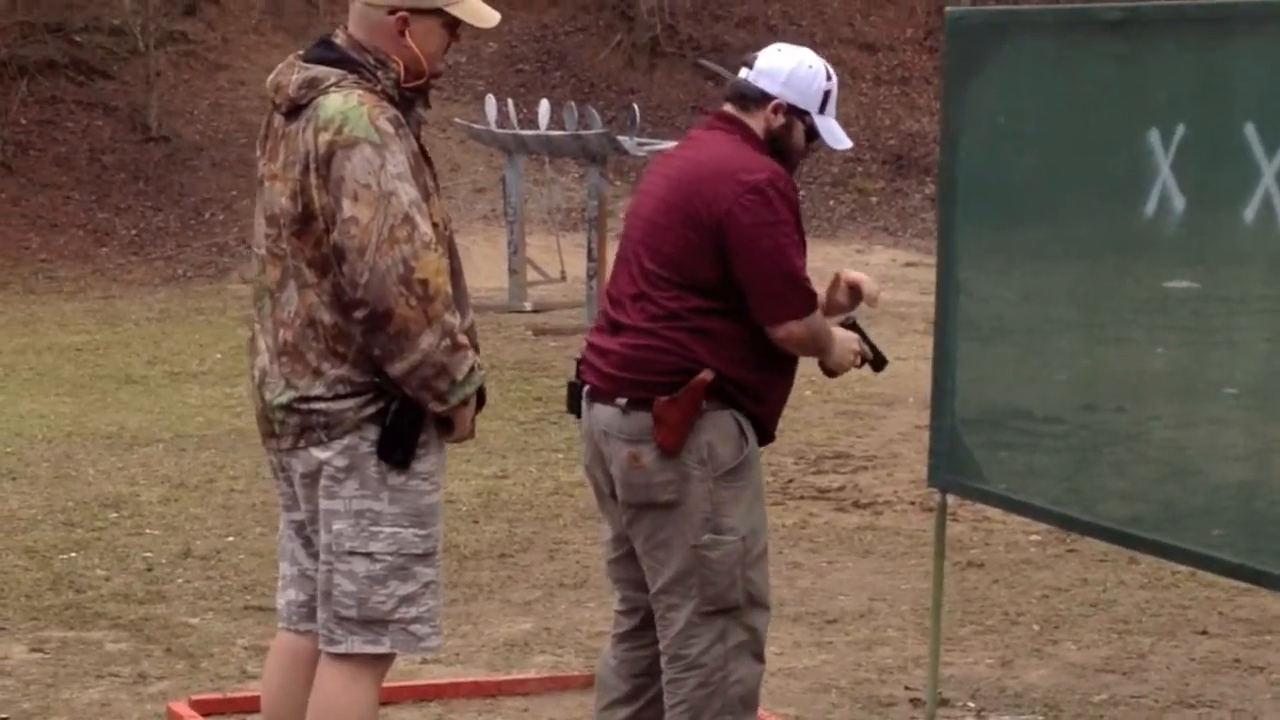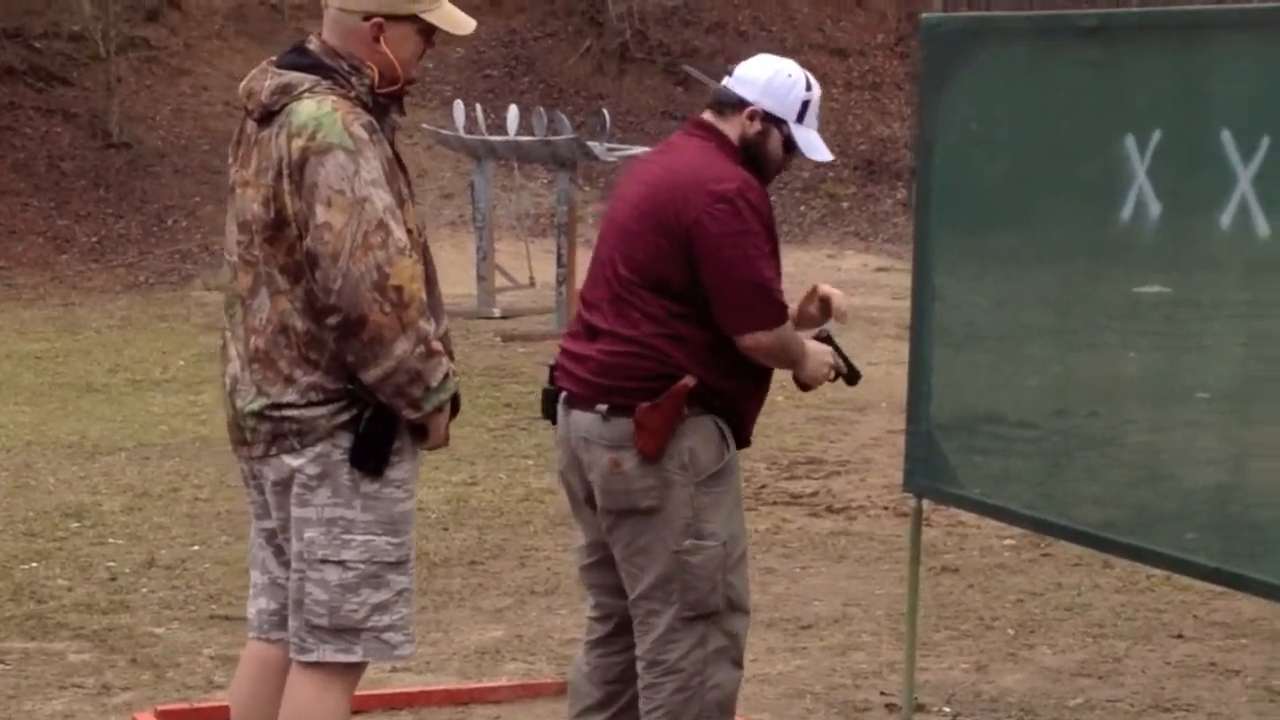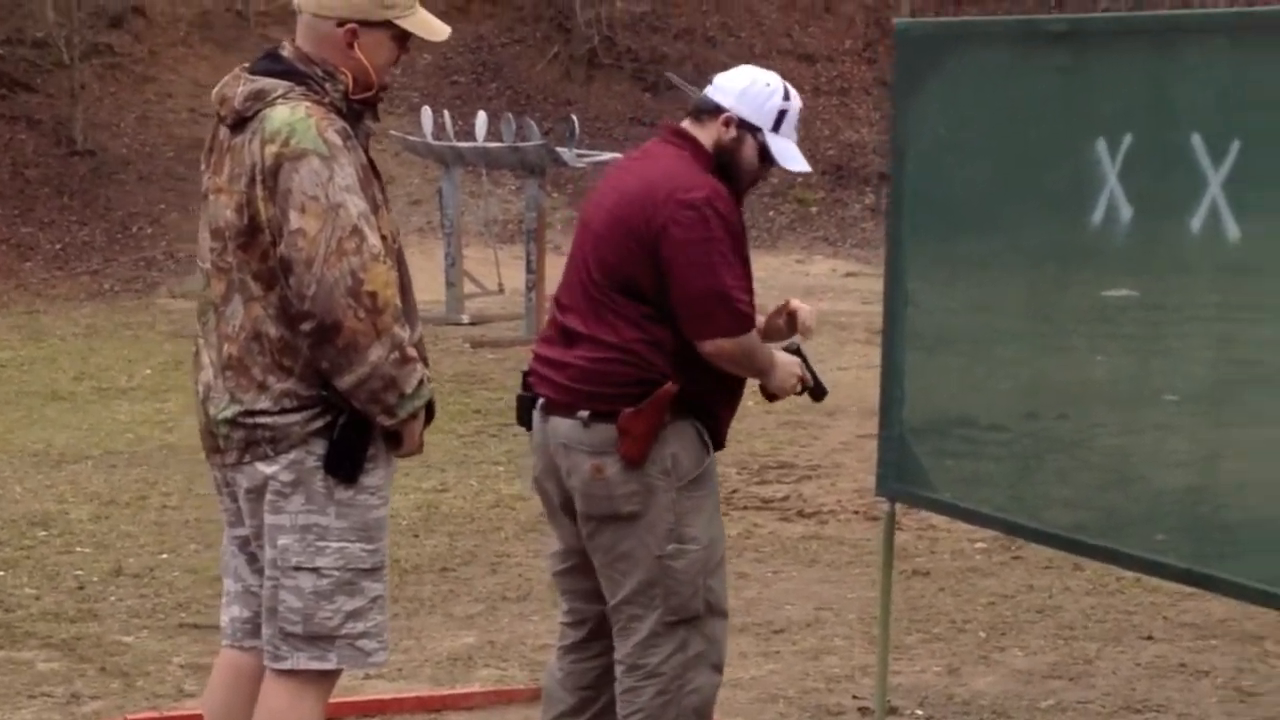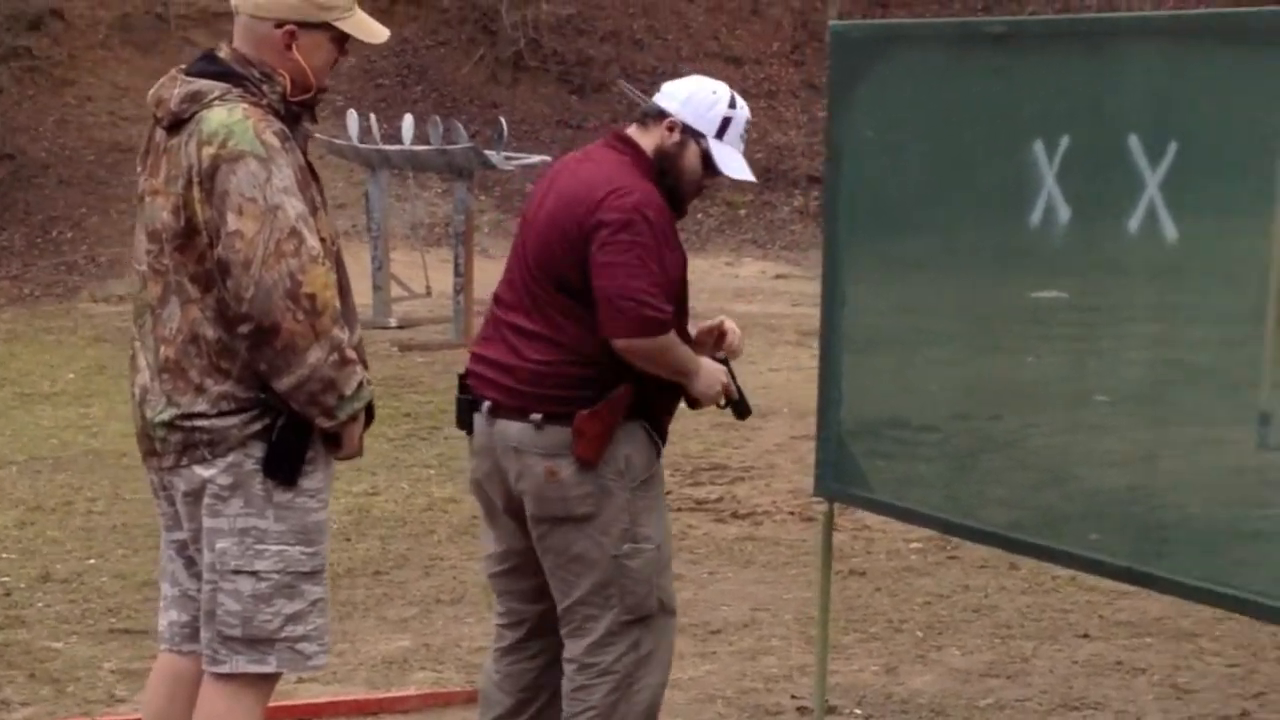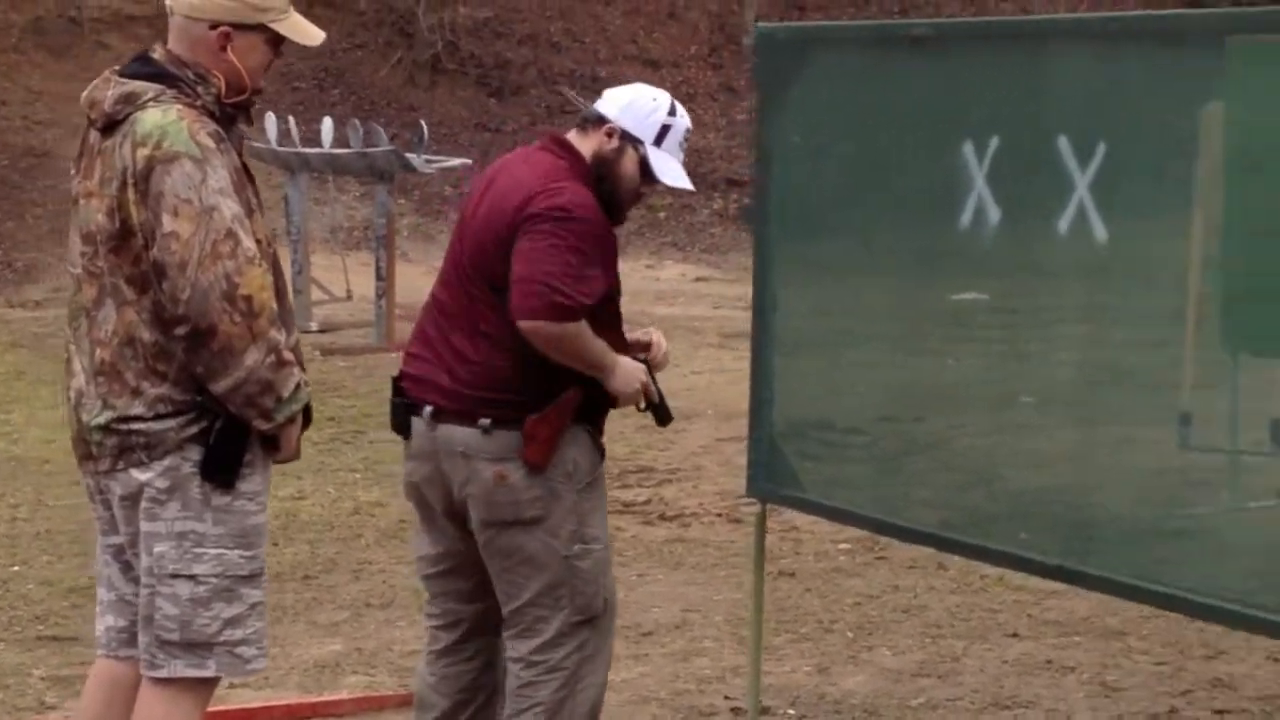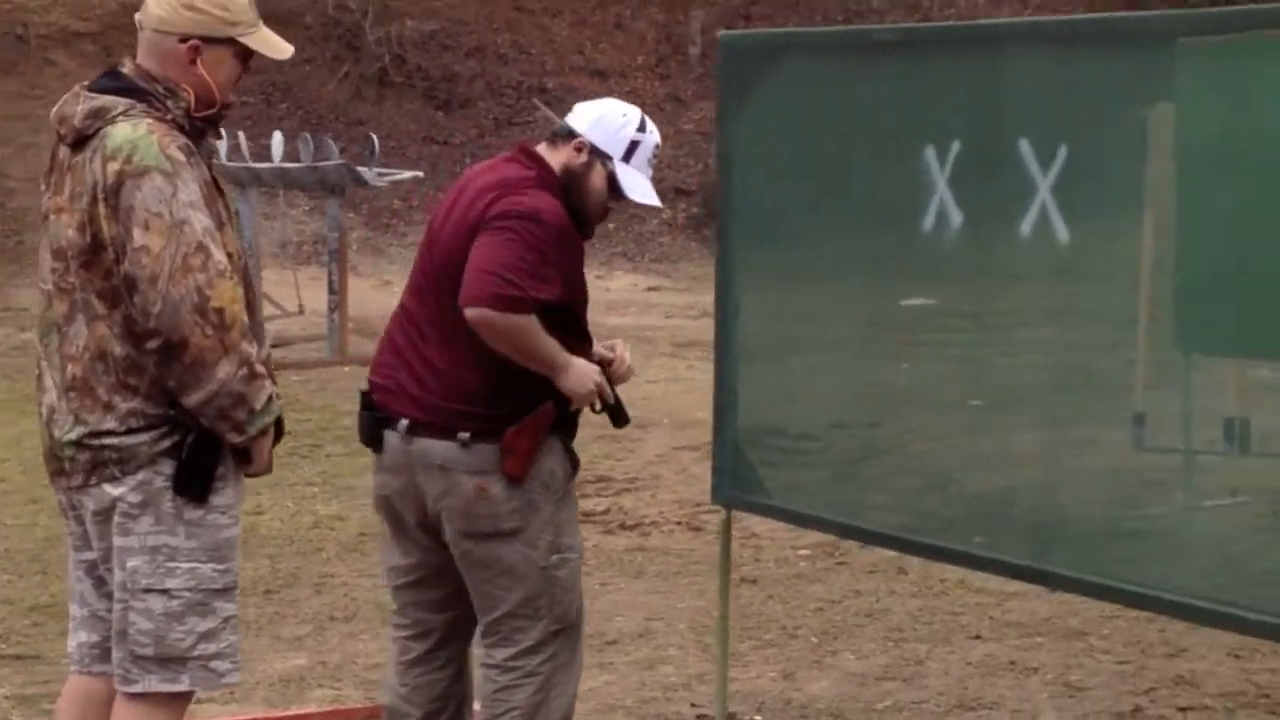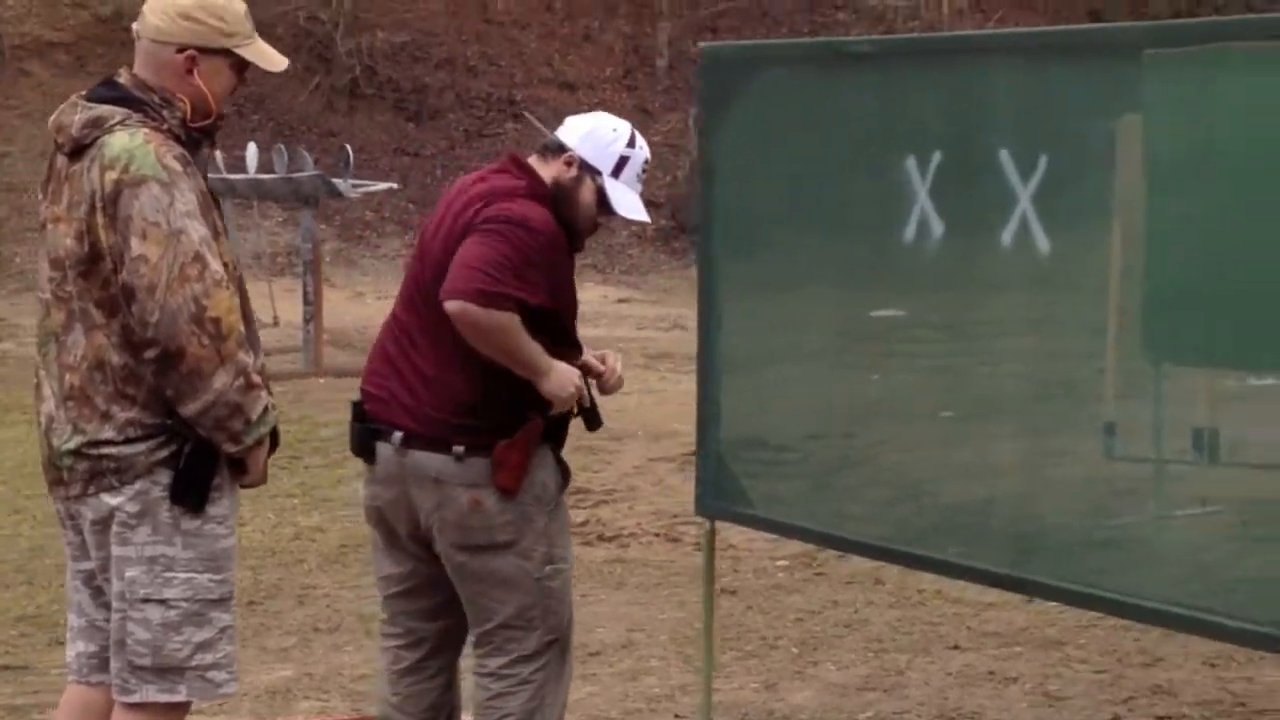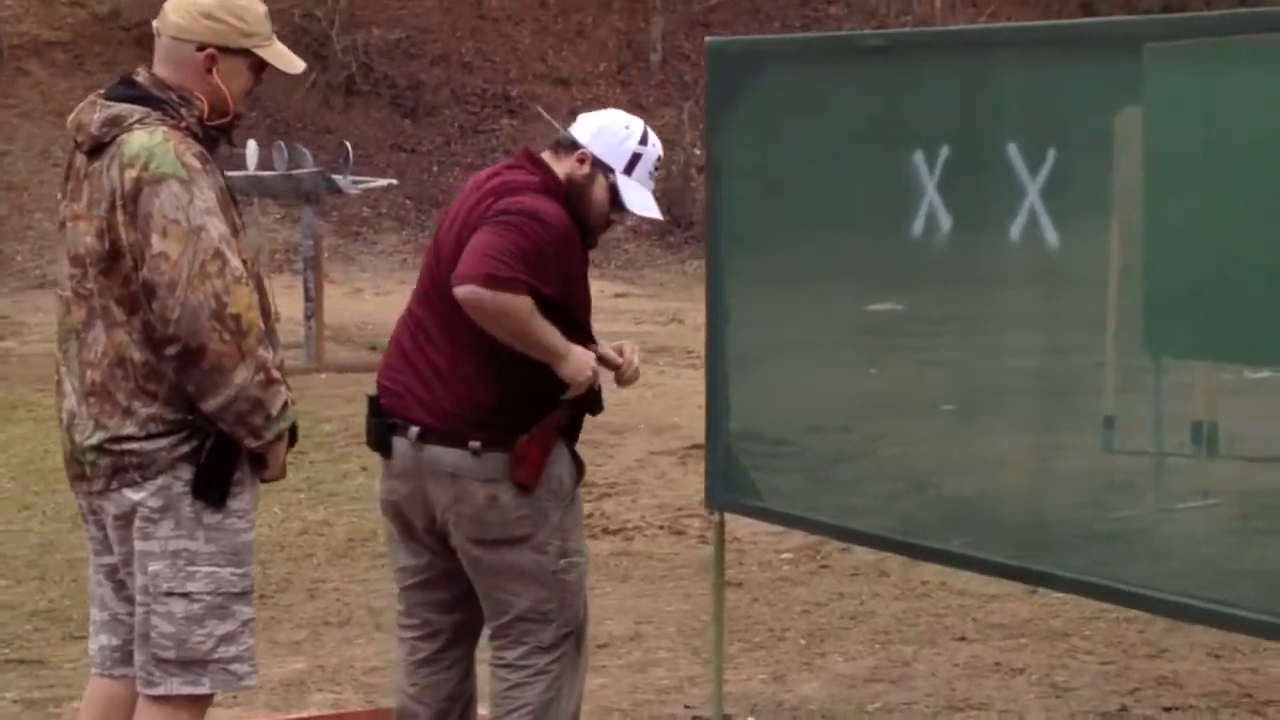
dt=0.1s
person 1, frame 1
left shoulder: (301, 107)
right shoulder: (359, 122)
right elbow: (395, 282)
right wrist: (455, 386)
left hip: (302, 399)
right hip: (366, 416)
left knee: (308, 622)
right knee: (358, 640)
person 1, frame 2
left shoulder: (273, 113)
right shoulder: (333, 128)
right elbow: (369, 289)
right wrist: (429, 393)
left hip: (276, 406)
right hip: (340, 424)
left knee: (277, 630)
right knee: (330, 649)
person 1, frame 3
left shoulder: (246, 119)
right shoulder: (307, 134)
right elbow: (343, 295)
right wrist: (404, 399)
left hip: (246, 414)
right hip: (312, 431)
left knee: (251, 638)
right knee: (305, 656)
person 1, frame 4
left shoulder: (183, 121)
right shoulder: (245, 135)
right elbow: (281, 298)
right wrist: (343, 402)
left hip: (184, 418)
right hip: (251, 435)
left knee: (189, 642)
right knee: (244, 660)
person 1, frame 5
left shoulder: (118, 121)
right shoulder: (178, 137)
right elbow: (218, 299)
right wrist: (281, 404)
left hip: (119, 420)
right hip: (184, 436)
left knee: (126, 646)
person 1, frame 6
left shoulder: (85, 137)
right shoulder: (149, 151)
right elbow: (189, 314)
right wrist: (253, 416)
left hip: (92, 437)
right hip: (159, 452)
left knee: (99, 661)
person 1, frame 7
left shoulder: (82, 147)
right shoulder: (145, 160)
right elbow: (186, 322)
right wrist: (249, 425)
left hip: (88, 446)
right hip: (156, 462)
person 1, frame 8
left shoulder: (102, 145)
right shoulder: (164, 158)
right elbow: (206, 319)
right wrist: (268, 421)
left hip: (110, 443)
right hip: (177, 458)
left knee: (120, 662)
person 2, frame 1
left shoulder: (688, 158)
right shoulder: (753, 180)
right elbow: (787, 324)
left wrist: (824, 301)
right wrist: (831, 344)
left hip: (616, 411)
right hip: (682, 430)
left knee: (645, 612)
right knee: (714, 623)
person 2, frame 2
left shoulder: (663, 164)
right shoulder: (725, 188)
right elbow: (755, 334)
left wrist: (795, 314)
right wrist: (803, 356)
left hip: (590, 417)
right hip: (658, 435)
left knee: (618, 617)
right knee: (692, 628)
person 2, frame 3
left shoulder: (643, 169)
right shoulder: (696, 197)
right elbow: (718, 337)
left wrist: (761, 324)
right wrist: (771, 364)
left hip: (562, 422)
left knee: (590, 621)
right knee: (670, 633)
person 2, frame 4
left shoulder: (582, 169)
right shoulder: (631, 200)
right elbow: (635, 333)
left wrist: (689, 337)
right wrist: (695, 371)
left hip: (501, 424)
right hip: (577, 441)
left knee: (526, 623)
right knee: (619, 632)
person 2, frame 5
left shoulder: (523, 171)
right shoulder: (566, 201)
right elbow: (541, 317)
left wrist: (618, 343)
right wrist: (609, 369)
left hip: (435, 426)
right hip: (514, 441)
left knee: (459, 623)
right knee: (558, 633)
person 2, frame 6
left shoulder: (493, 180)
right shoulder: (533, 210)
right elbow: (489, 308)
left wrist: (585, 354)
right wrist: (565, 369)
left hip: (404, 440)
right hip: (487, 453)
left knee: (426, 633)
right knee: (531, 641)
person 2, frame 7
left shoulder: (486, 191)
right shoulder: (524, 219)
right elbow: (470, 305)
left wrist: (573, 362)
right wrist: (545, 372)
left hip: (396, 449)
right hip: (477, 463)
left knee: (417, 642)
right knee: (522, 650)
person 2, frame 8
left shoulder: (501, 186)
right shoulder: (537, 213)
right elbow: (481, 291)
left wrist: (591, 352)
right wrist: (563, 354)
left hip: (411, 444)
right hip: (492, 458)
left knee: (432, 634)
right knee: (539, 643)
